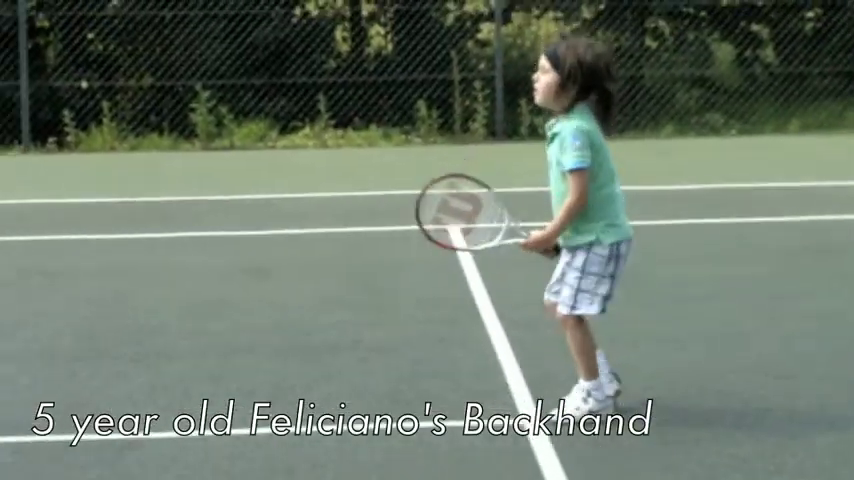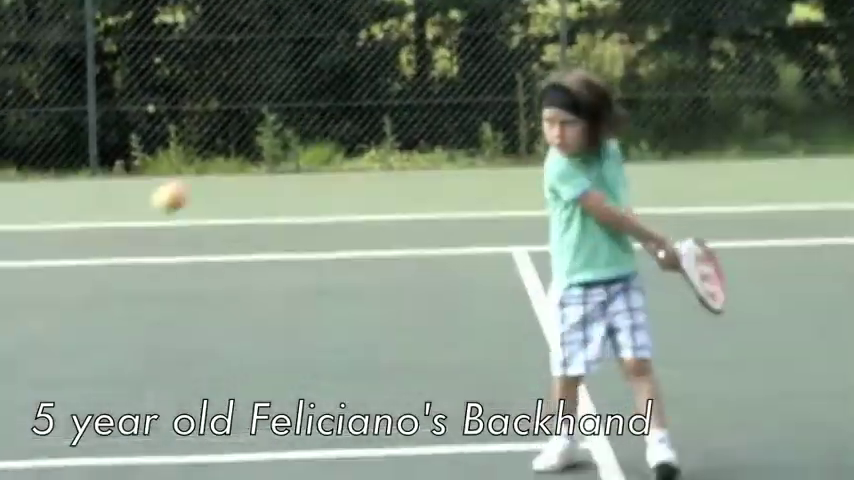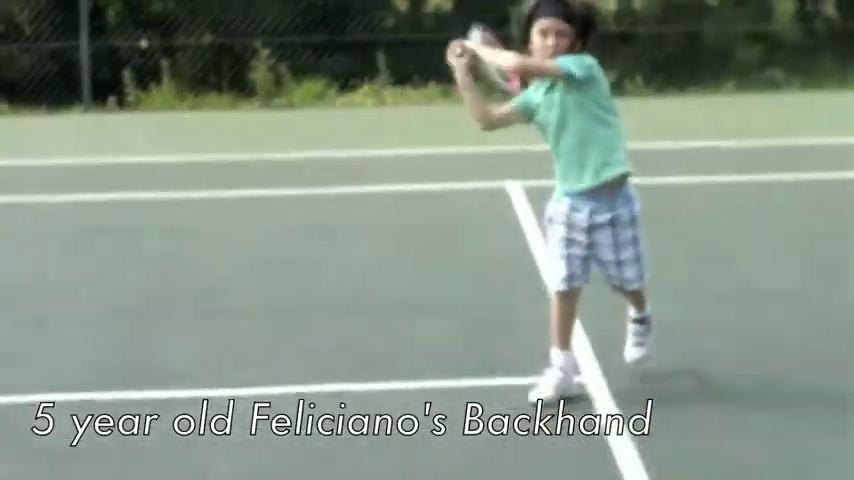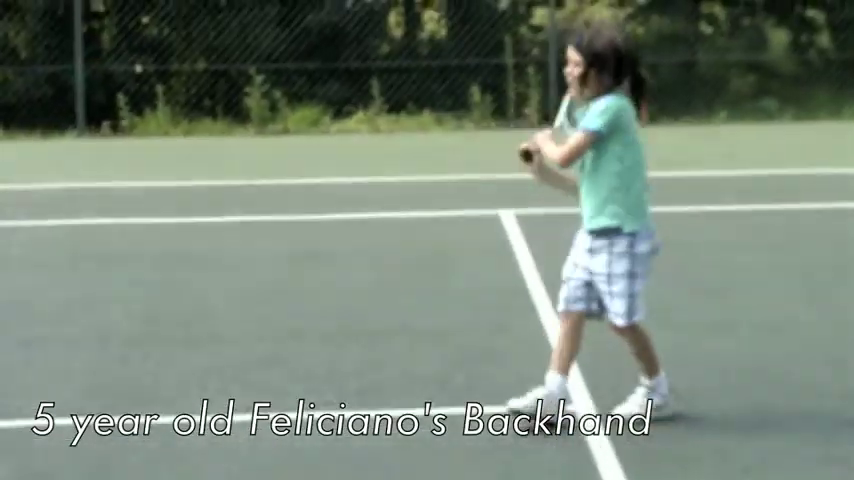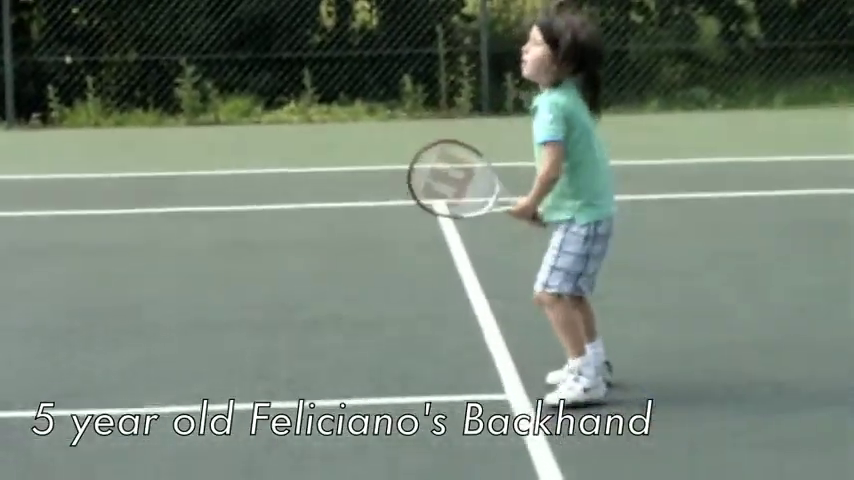
dt=0.4s
person 1, frame 1
left shoulder: (574, 130)
right shoulder: (567, 124)
left elbow: (578, 196)
left wrist: (549, 234)
right wrist: (556, 231)
left hip: (598, 238)
right hip: (583, 237)
left knee: (569, 314)
right knee: (558, 303)
left ankle: (595, 395)
right ankle: (602, 378)
person 1, frame 2
left shoulder: (611, 154)
right shoulder: (557, 168)
left elbow: (620, 214)
right elbow: (610, 215)
left wrist: (657, 245)
right wrist: (660, 244)
left hip: (621, 279)
right hip: (576, 286)
left knee: (638, 362)
right knee: (566, 373)
left ankle: (659, 444)
right ankle: (563, 441)
person 1, frame 3
left shoulder: (585, 67)
right shoulder: (536, 93)
left elbow: (516, 65)
right elbow: (486, 119)
left wrist: (480, 48)
right wrist: (463, 71)
left hip: (610, 198)
right hip: (568, 202)
left knee: (626, 282)
right knee: (563, 288)
left ankle: (639, 318)
right ankle: (561, 371)
person 1, frame 4
left shoulder: (610, 108)
right shoulder: (597, 111)
left elbow: (565, 158)
right elbow: (579, 182)
left wrist: (544, 143)
right wrist: (540, 156)
left hip: (620, 236)
right hip: (593, 233)
left knee: (624, 321)
right knee: (570, 312)
left ankle: (656, 391)
right ankle: (552, 393)
person 1, frame 5
left shoulder: (552, 105)
right shoulder: (565, 97)
left elbow: (551, 168)
left wrist: (530, 203)
right wrist: (541, 203)
left hip: (580, 216)
right hip: (587, 211)
left knee: (549, 293)
right knee: (571, 292)
left ankle: (587, 374)
right ankle: (593, 362)
